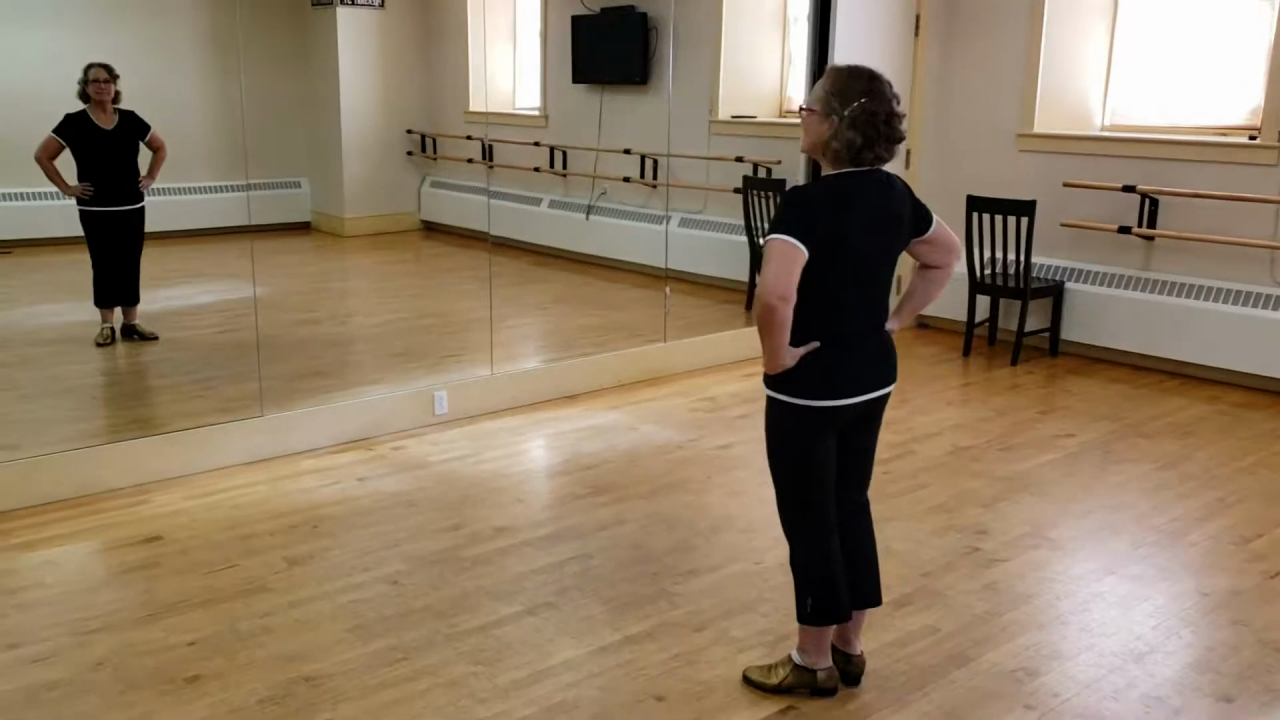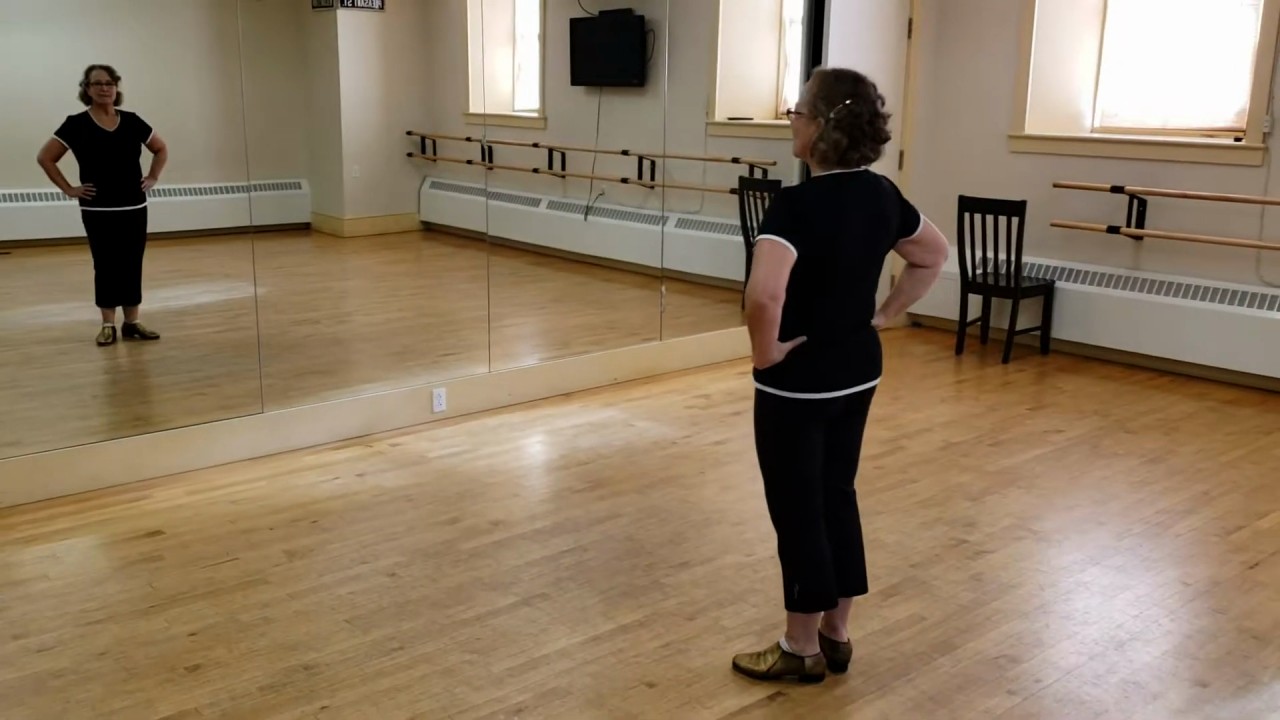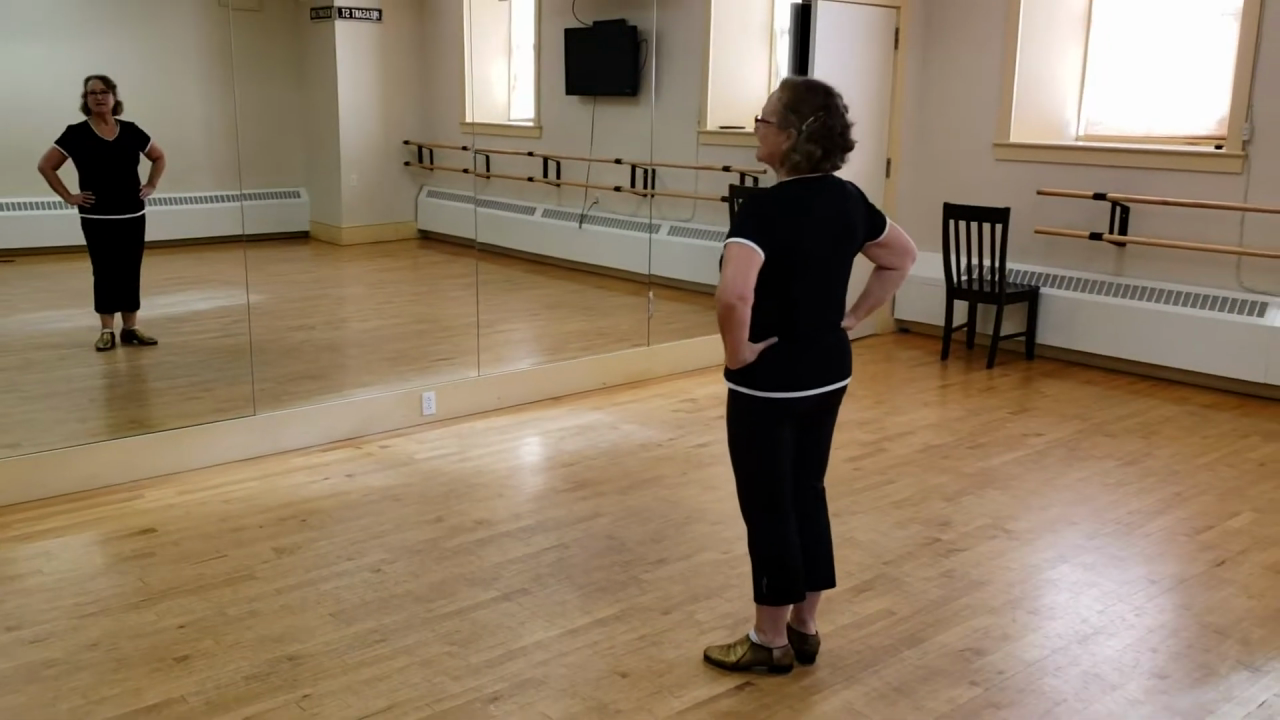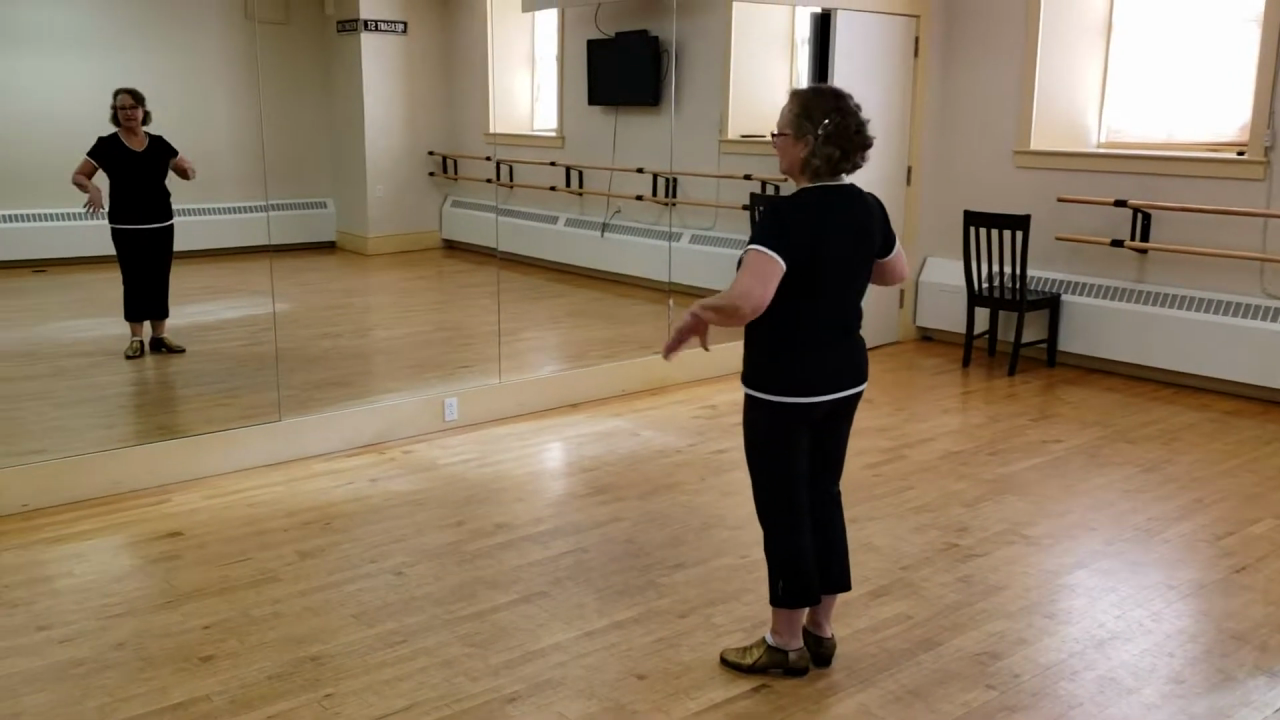
dt=0.5s
person 1, frame 1
left shoulder: (807, 203)
right shoulder: (892, 194)
left elbow: (775, 295)
right elbow: (946, 256)
left wrist: (776, 356)
left hip: (810, 388)
right hip: (872, 376)
left knee: (810, 519)
right knee: (851, 507)
left ankle: (814, 662)
right ankle: (850, 648)
person 1, frame 2
left shoulder: (797, 204)
right shoulder: (881, 194)
left elbow: (764, 294)
right elbow: (934, 254)
left wrist: (765, 351)
left hip: (797, 383)
right hip: (858, 371)
left knee: (797, 510)
right knee: (837, 496)
left ankle: (802, 649)
right ankle: (836, 635)
person 1, frame 3
left shoulder: (764, 209)
right shoulder: (846, 199)
left elbow: (733, 294)
right elbow: (901, 257)
left wrist: (737, 351)
right wrist: (852, 317)
left hip: (769, 384)
right hip: (828, 372)
left knee: (768, 506)
right knee: (807, 494)
left ankle: (770, 641)
right ankle: (805, 628)
person 1, frame 4
left shoulder: (787, 215)
right shoulder: (864, 208)
left elbow: (745, 303)
right elbow: (895, 272)
left wrist: (696, 314)
left hip: (784, 387)
right hip: (845, 378)
left knee: (784, 508)
right knee: (822, 497)
left ankle: (787, 643)
right ankle: (821, 632)
person 2, frame 1
left shoulder: (130, 120)
right shoulder: (74, 123)
left elbow: (160, 148)
right elbow: (42, 155)
left wrist: (151, 176)
right wrist: (65, 187)
left hip: (132, 207)
right hip: (95, 209)
left knee: (130, 265)
right knee: (104, 266)
left ankle: (131, 323)
right ankle: (106, 326)
person 2, frame 2
left shoulder: (132, 122)
right shoulder: (76, 125)
left elbow: (161, 149)
right elbow: (45, 157)
left wrist: (153, 178)
right wrist: (68, 189)
left hip: (134, 207)
right hip: (98, 210)
left knee: (132, 265)
right knee: (106, 266)
left ankle: (132, 322)
right ankle: (108, 325)
person 2, frame 3
left shoulder: (131, 131)
right shoulder: (77, 134)
left elbow: (159, 157)
right elbow: (45, 165)
left wrist: (151, 186)
right wrist: (68, 196)
left hip: (132, 215)
right hip: (97, 218)
left knee: (130, 271)
right knee: (104, 272)
left ankle: (131, 328)
right ankle: (107, 331)
person 2, frame 4
left shoulder: (158, 143)
right shoulder: (107, 145)
left elbow: (186, 169)
right elbow: (78, 176)
left wrist: (186, 170)
right wrist: (92, 189)
left hip: (161, 224)
right hip: (126, 226)
left knee: (159, 280)
right knee: (134, 280)
left ankle: (159, 336)
right ankle: (136, 339)
